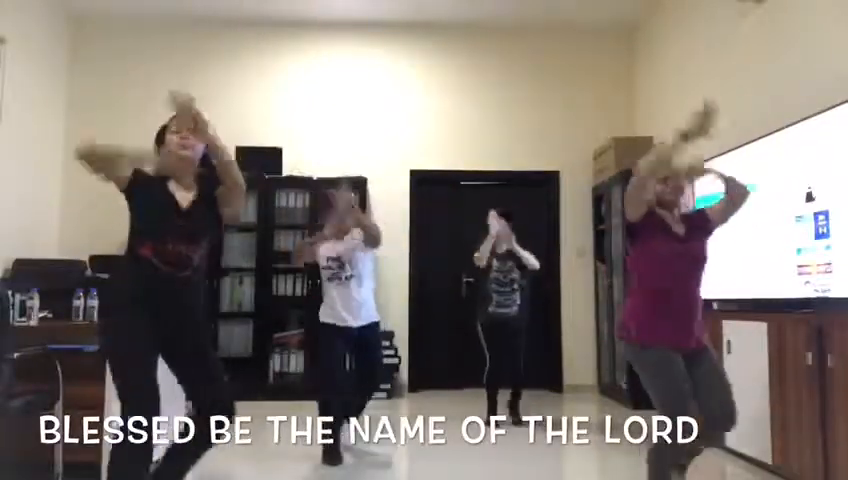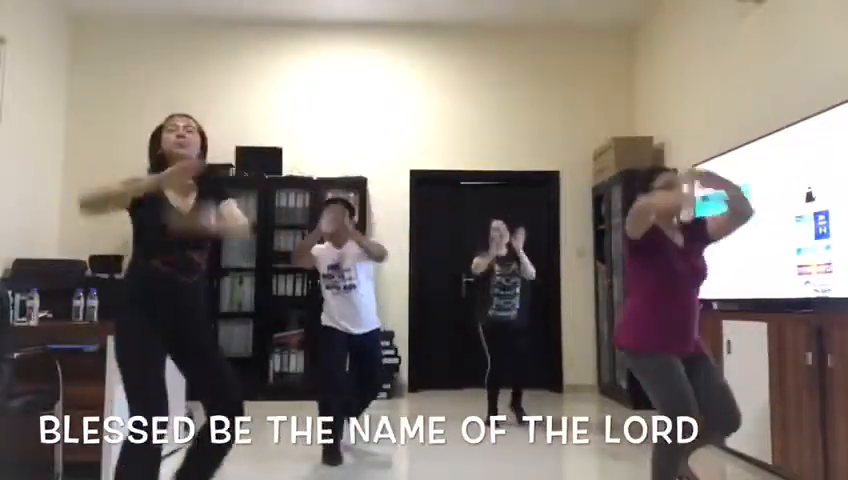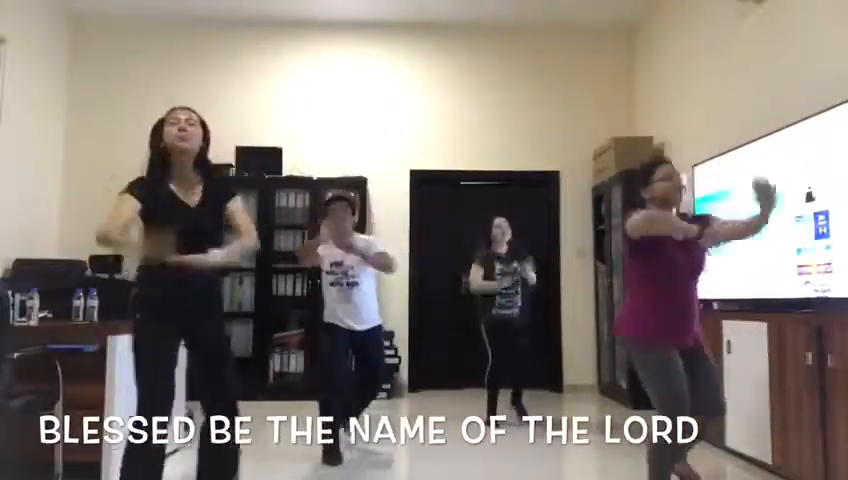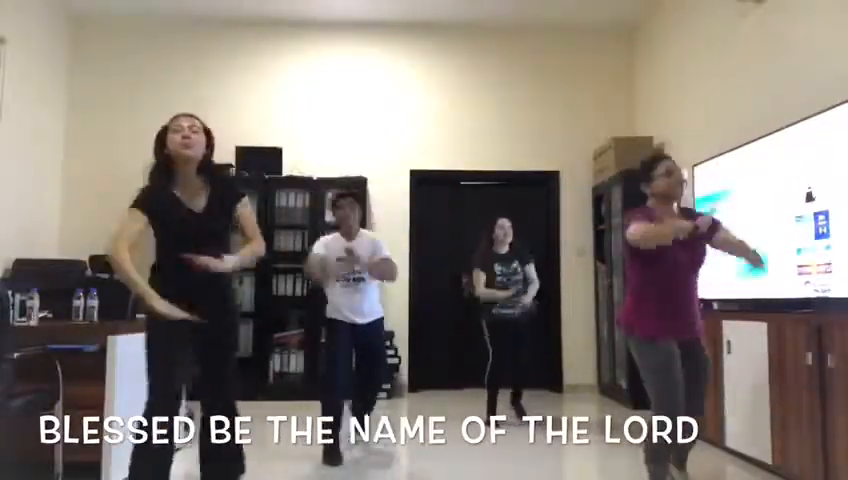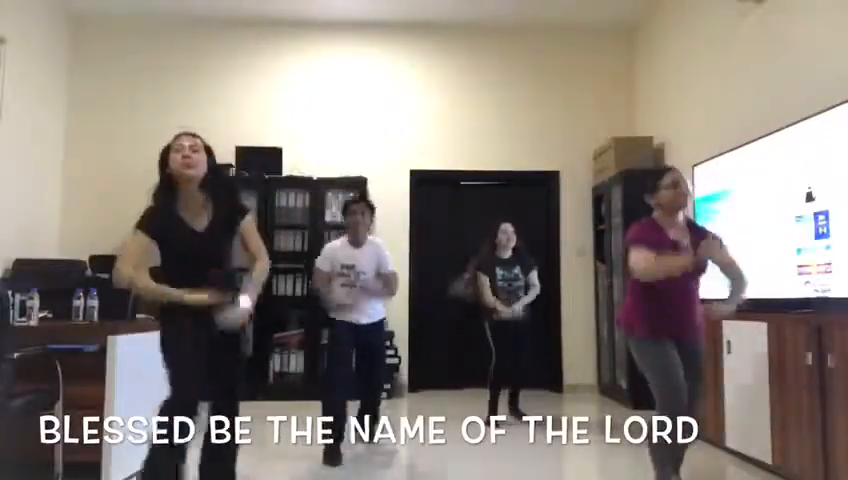
dt=0.1s
person 1, frame 1
left shoulder: (215, 199)
right shoulder: (143, 186)
left elbow: (237, 185)
right elbow: (88, 153)
left wrist: (205, 131)
right wrist: (148, 158)
left hip: (186, 318)
right hip: (133, 315)
left knee: (218, 409)
right knee: (141, 418)
person 1, frame 2
left shoulder: (214, 196)
right shoulder: (142, 192)
left elbow: (240, 226)
right elbow: (88, 202)
left wrist: (206, 220)
right wrist: (155, 181)
left hip: (191, 315)
right hip: (141, 316)
left knee: (228, 407)
right knee: (149, 415)
person 1, frame 3
left shoulder: (220, 189)
right shoulder: (145, 187)
left elbow: (250, 239)
right elbow: (107, 233)
left wrist: (217, 257)
right wrist: (140, 245)
left hip: (206, 307)
right hip: (157, 308)
left knee: (222, 405)
right knee: (154, 410)
person 1, frame 4
left shoulder: (226, 190)
right shoulder: (154, 196)
left elbow: (257, 243)
right elbow: (118, 252)
left wrist: (229, 262)
right wrist: (153, 299)
left hip: (217, 309)
right hip: (171, 310)
left knee: (220, 401)
right knee: (163, 402)
person 1, frame 5
left shoulder: (229, 204)
right shoulder: (158, 215)
left elbow: (261, 259)
right elbow: (125, 274)
left wrist: (247, 300)
right wrist: (183, 296)
right hip: (180, 315)
left knee: (226, 403)
right knee: (186, 394)
person 2, frame 1
left shoulder: (697, 223)
right shoulder: (641, 223)
left elbow: (739, 196)
right elbow: (643, 172)
left wrist: (713, 173)
right wrist: (685, 135)
left hip: (691, 339)
right hip: (649, 338)
left knee: (723, 417)
right knee: (676, 422)
person 2, frame 2
left shoulder: (694, 232)
right shoulder: (641, 232)
left elbow: (740, 214)
right elbow: (644, 207)
left wrist: (724, 185)
right wrist: (683, 190)
left hip: (686, 344)
right hip: (646, 346)
left knee: (727, 419)
person 2, frame 3
left shoulder: (697, 225)
right shoulder: (642, 226)
left elbow: (745, 229)
right elbow: (645, 220)
left wrist: (765, 210)
right wrist: (696, 232)
left hip: (687, 336)
right hip: (648, 337)
left knee: (712, 410)
right knee: (674, 417)
person 2, frame 4
left shoulder: (699, 220)
right shoulder: (639, 220)
left elbow: (737, 246)
right elbow: (645, 238)
left wrist: (755, 258)
right wrist: (693, 227)
left hip: (688, 328)
right hip: (648, 329)
left knee: (693, 408)
right knee: (667, 410)
person 2, frame 5
left shoulder: (701, 234)
right shoulder: (643, 234)
left elbow: (735, 272)
right elbow: (644, 269)
left wrist: (730, 302)
right wrist: (694, 258)
left hip: (687, 330)
right hip: (648, 331)
left knee: (687, 409)
right knee: (672, 401)
person 3, frame 1
left shoulder: (362, 238)
right shoulder: (321, 244)
left elbow: (376, 236)
right elbow: (299, 257)
left wrist: (351, 209)
right wrist: (320, 237)
left hip: (366, 323)
right hip: (332, 324)
left knee: (370, 379)
right knee: (331, 383)
left ankle: (345, 415)
right ankle: (332, 442)
person 3, frame 2
left shoulder: (362, 244)
right shoulder: (319, 249)
left elbow: (381, 255)
right elbow: (298, 259)
left wrist: (352, 234)
right wrist: (318, 233)
left hip: (367, 329)
right hip: (333, 329)
left knee: (371, 384)
right knee: (331, 385)
left ankle: (343, 417)
right ankle: (331, 444)
person 3, frame 3
left shoulder: (367, 243)
right shoulder: (323, 248)
left elbow: (389, 266)
right elbow: (304, 258)
left wrist: (357, 250)
right wrist: (320, 238)
left hip: (369, 326)
right hip: (336, 326)
left knee: (372, 382)
right knee: (333, 383)
left ankle: (347, 414)
right ankle: (331, 444)
person 3, frame 4
left shoulder: (373, 241)
right shoulder: (325, 243)
left elbow: (391, 274)
right elbow: (311, 269)
left wrist: (363, 263)
right wrist: (326, 273)
left hip: (371, 321)
right hip: (339, 320)
left knee: (373, 376)
right knee: (335, 380)
left ankle: (359, 418)
right ankle: (332, 442)
person 3, frame 5
left shoulder: (378, 248)
right shoulder: (332, 249)
left elbow: (391, 288)
right elbow: (318, 281)
left wrist: (370, 291)
right wrist: (331, 301)
left hip: (373, 322)
right hip: (342, 321)
left knee: (374, 378)
right knee: (336, 379)
left ankle: (366, 421)
right ankle: (333, 442)
person 4, frame 1
left shoulder: (518, 255)
right shoulder: (487, 253)
left elbow: (536, 265)
right elbow: (479, 260)
left wrist: (515, 247)
right wrist: (492, 234)
left hip: (515, 319)
right hip: (490, 319)
left knee: (516, 362)
right knee: (494, 361)
left ankle: (514, 407)
right ankle: (491, 412)
person 4, frame 2
left shoulder: (516, 257)
right shoulder: (483, 257)
left elbow: (531, 275)
right elbow: (477, 269)
left wrist: (519, 250)
right wrist: (494, 251)
left hip: (516, 321)
right hip: (491, 321)
left knee: (519, 362)
right knee: (495, 363)
left ankle: (516, 402)
right ankle: (492, 412)
person 4, frame 3
left shoulder: (518, 254)
right shoulder: (483, 257)
left elbow: (532, 281)
right elbow: (474, 285)
left wrist: (528, 273)
right wrist: (499, 283)
left hip: (518, 319)
right hip: (493, 319)
left knee: (520, 360)
right knee: (496, 361)
left ankle: (517, 399)
right ankle: (491, 412)
person 4, frame 4
left shoulder: (521, 255)
right shoulder: (484, 257)
left elbow: (534, 281)
right elbow: (479, 291)
left wrist: (529, 296)
right wrist: (505, 294)
left hip: (519, 318)
right hip: (494, 318)
left knee: (520, 359)
right knee: (497, 359)
left ankle: (516, 401)
right ankle: (491, 412)
person 4, frame 5
left shoulder: (524, 259)
right shoulder: (487, 261)
left elbow: (535, 286)
right elbow: (486, 295)
left wrist: (522, 303)
right wrist: (503, 309)
left hip: (521, 320)
right hip: (497, 320)
left knee: (519, 361)
right knee: (500, 359)
left ankle: (513, 404)
right ankle: (492, 411)
